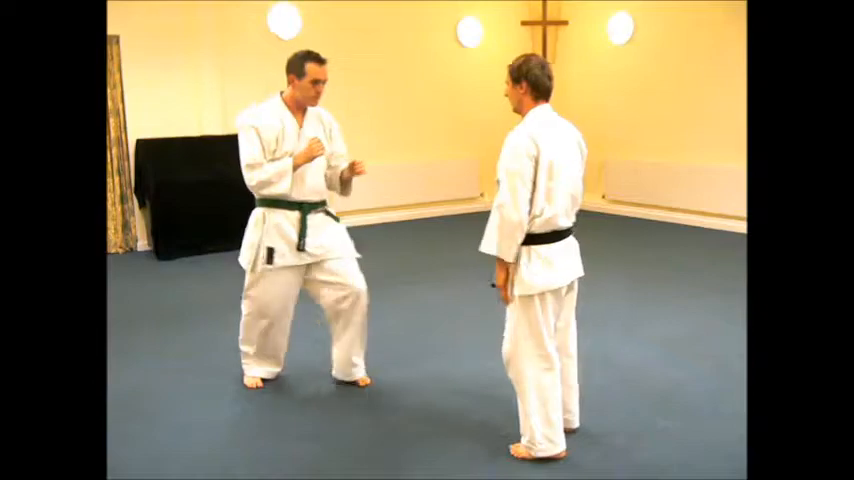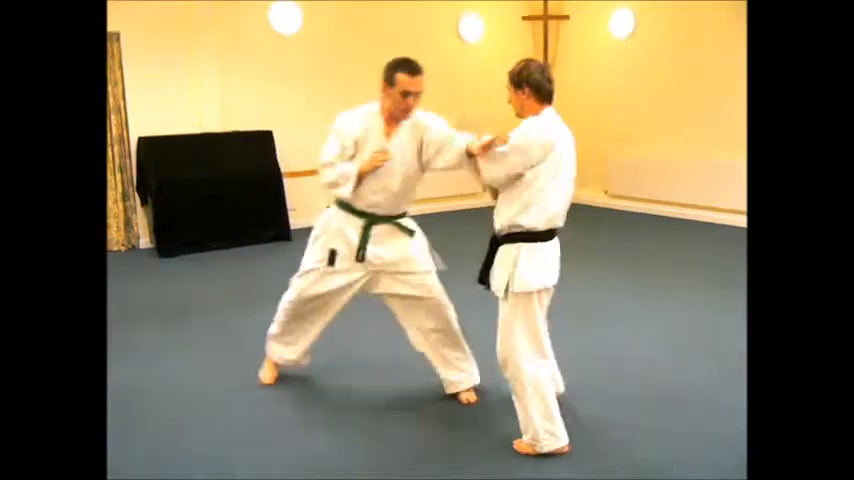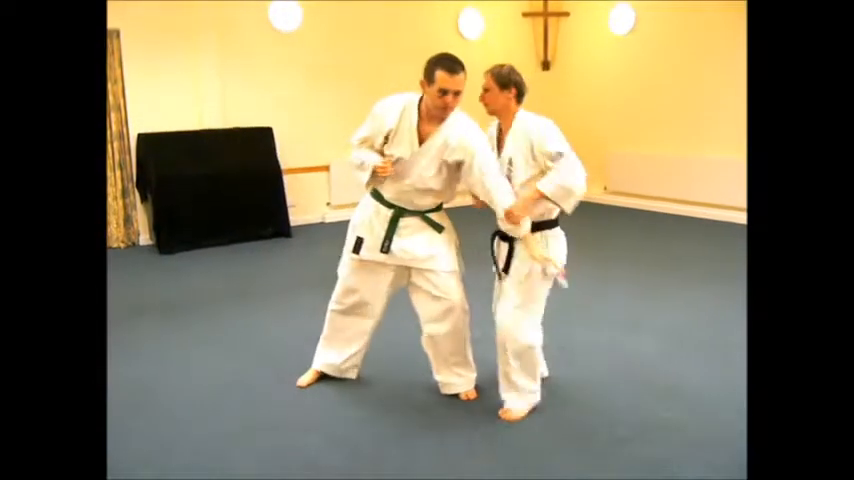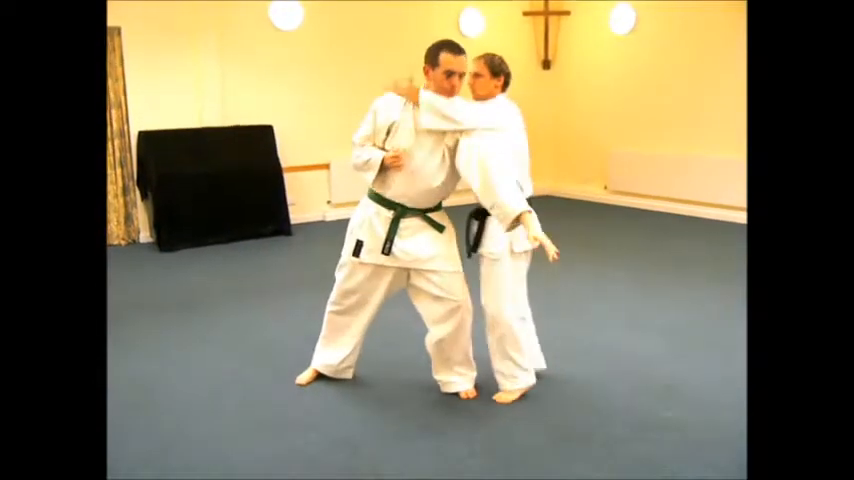
dt=0.4s
person 1, frame 1
left shoulder: (523, 137)
right shoulder: (570, 131)
left elbow: (512, 208)
left wrist: (503, 262)
left hip: (536, 256)
right hip: (565, 249)
left knee: (529, 351)
right knee: (561, 343)
left ankle: (545, 441)
right ankle: (565, 416)
person 1, frame 2
left shoulder: (538, 132)
right shoulder: (550, 131)
left elbow: (492, 169)
right elbow: (506, 174)
left wrist: (479, 155)
right wrist: (491, 153)
left hip: (525, 254)
right hip: (536, 248)
left knee: (521, 348)
right knee: (529, 335)
left ankle: (547, 436)
right ankle: (548, 385)
person 1, frame 3
left shoulder: (538, 129)
right shoulder: (492, 133)
left elbow: (571, 173)
left wrist: (530, 199)
right wrist: (480, 193)
left hip: (539, 242)
right hip: (509, 241)
left knee: (514, 321)
right knee: (508, 315)
left ankle: (522, 394)
right ankle: (531, 367)
person 1, frame 4
left shoulder: (499, 111)
right shoulder: (485, 115)
left elbow: (456, 112)
left wrist: (411, 93)
left hip: (506, 224)
right hip: (494, 220)
left knee: (500, 303)
right knee: (501, 300)
left ankle: (516, 377)
right ankle: (528, 361)
person 2, frame 1
left shoulder: (324, 120)
right shoulder: (257, 120)
left elbow: (331, 175)
right elbow: (255, 178)
left wrist: (346, 173)
right wrist: (296, 160)
left hip: (320, 222)
right hip: (276, 225)
left knee: (351, 292)
right knee: (267, 304)
left ankle: (349, 367)
right ankle: (259, 365)
person 2, frame 2
left shoulder: (424, 125)
right shoulder: (351, 122)
left elbow: (449, 147)
right elbow: (329, 174)
left wrist: (473, 148)
right wrist: (363, 167)
left hip: (395, 233)
right hip: (346, 227)
left knee: (432, 305)
right knee: (307, 295)
left ankle: (461, 378)
right ankle: (278, 354)
person 2, frame 3
left shoulder: (466, 134)
right shoulder: (390, 110)
left elbow: (494, 184)
right elbow: (361, 147)
left wrist: (523, 230)
right wrist: (373, 165)
left hip: (425, 227)
right hip: (378, 217)
left knee: (448, 305)
right knee: (354, 297)
left ankle: (456, 378)
right ankle: (329, 363)
person 2, frame 4
right shoulder: (390, 105)
right elbow: (360, 150)
left wrist: (526, 219)
right wrist: (382, 160)
left hip: (428, 225)
right hip: (377, 218)
left knee: (451, 304)
right knee: (350, 296)
left ankle: (457, 377)
right ankle: (328, 363)
